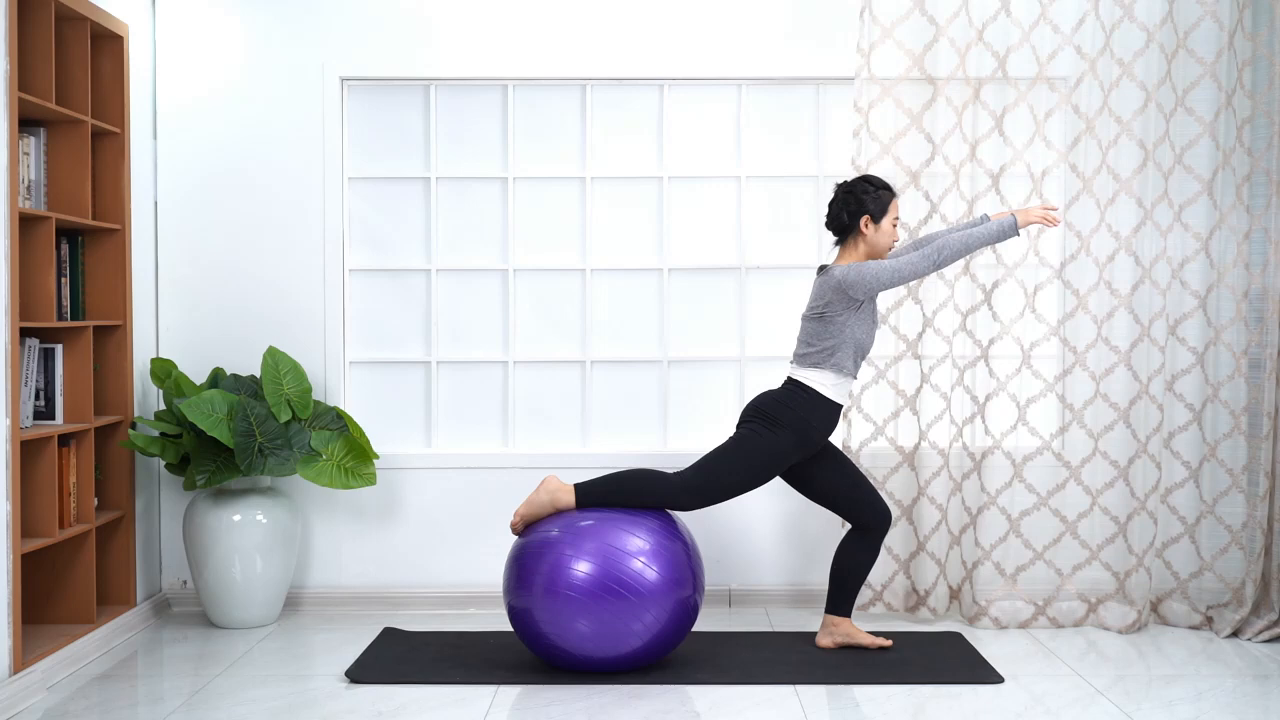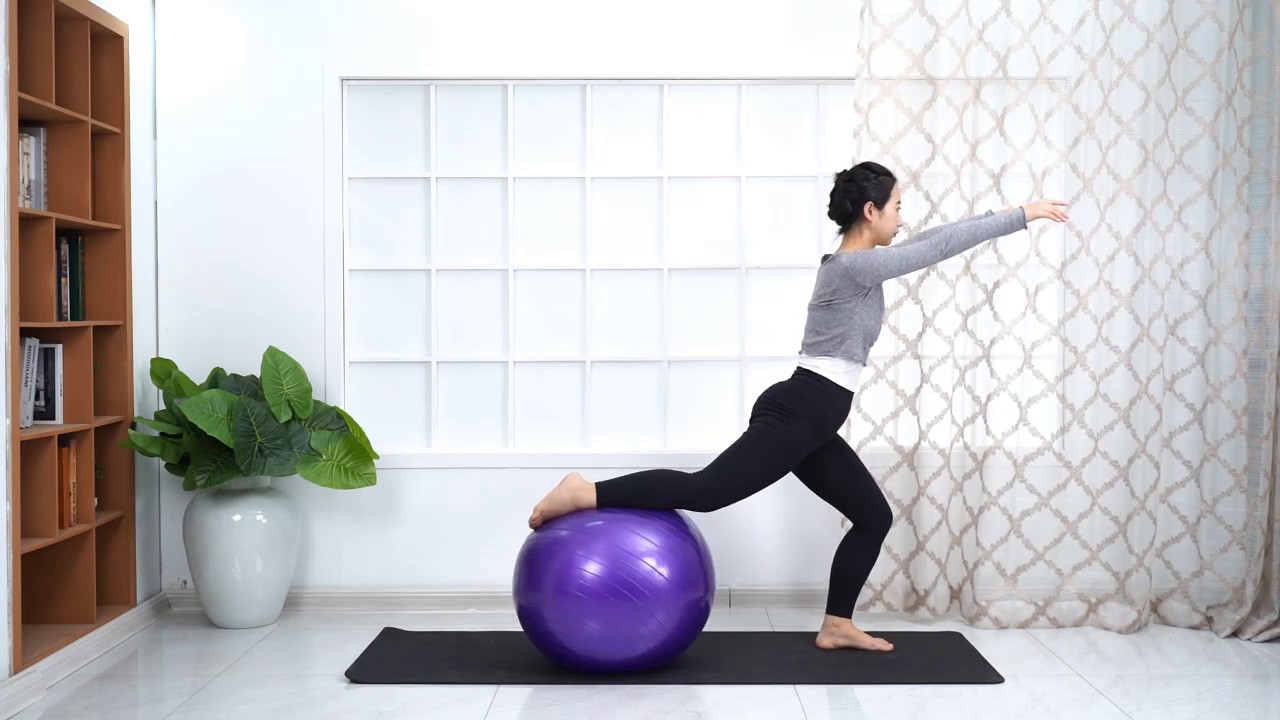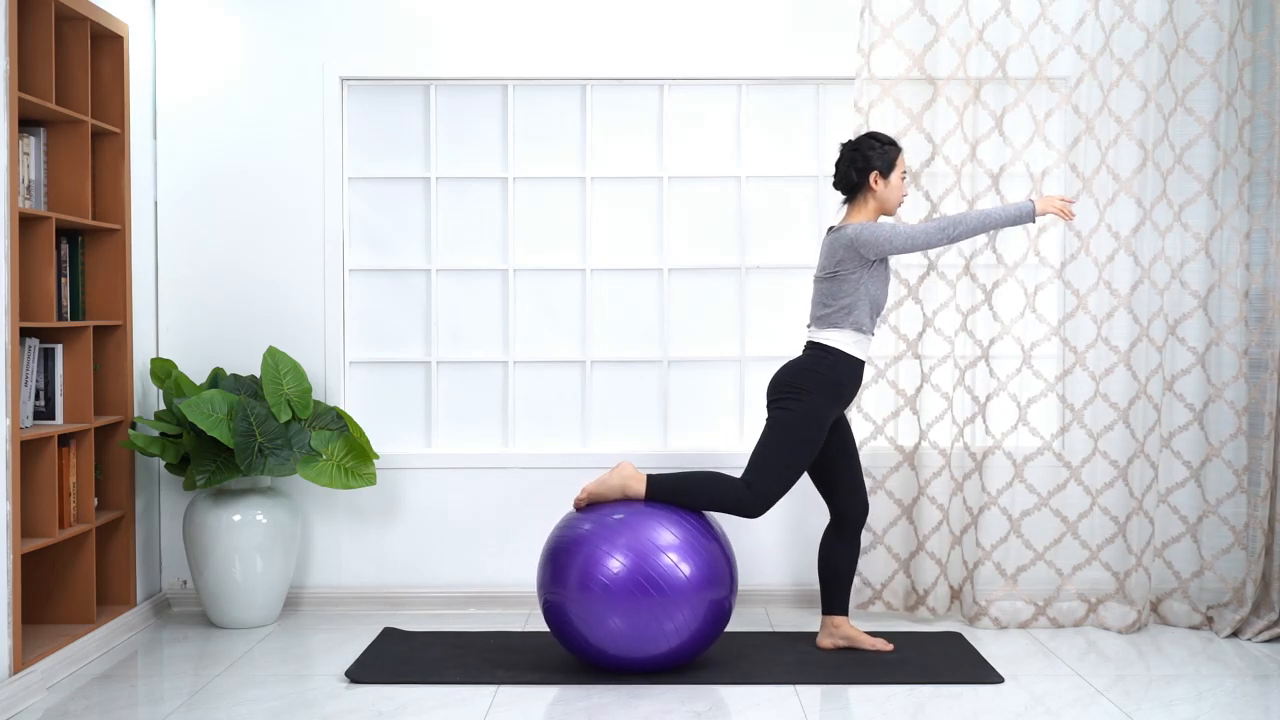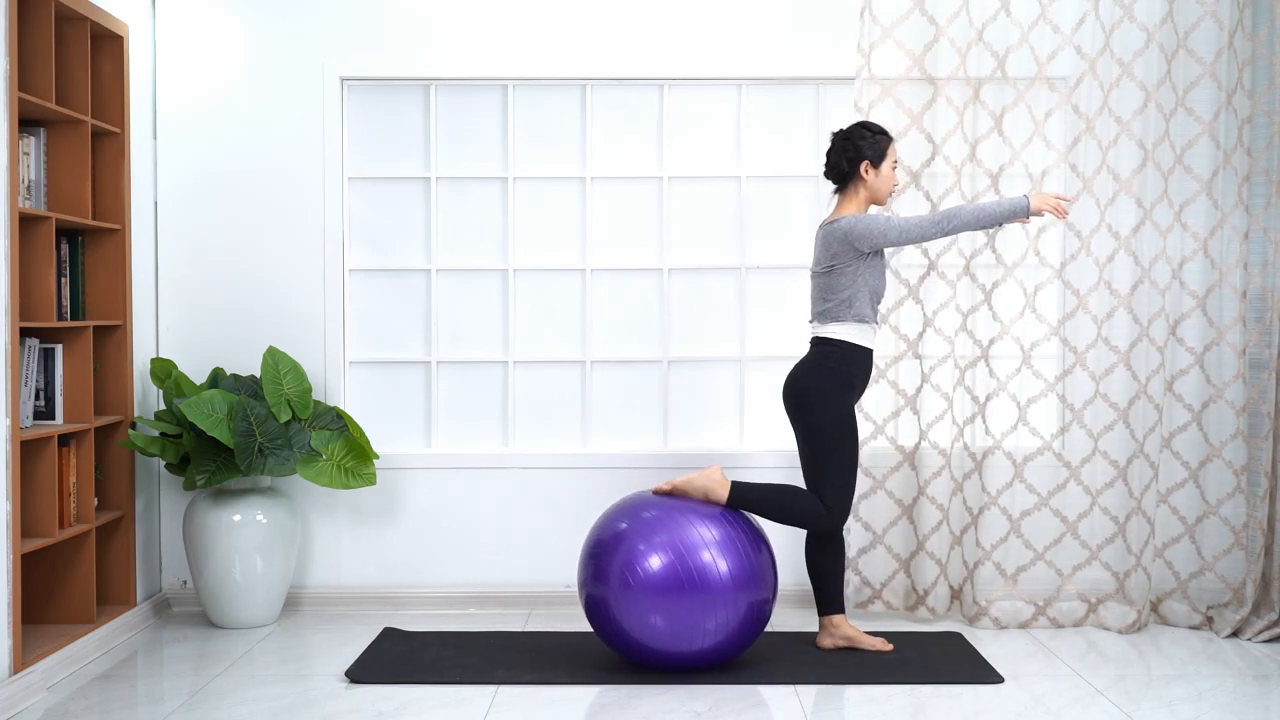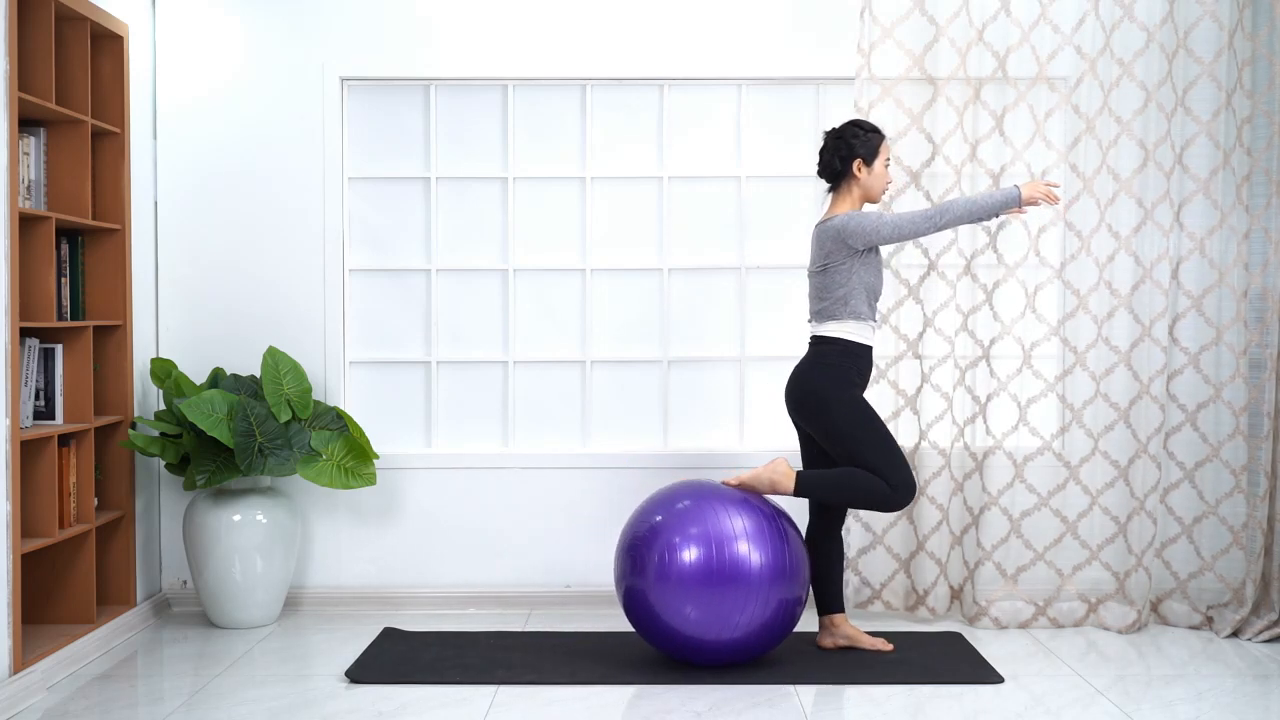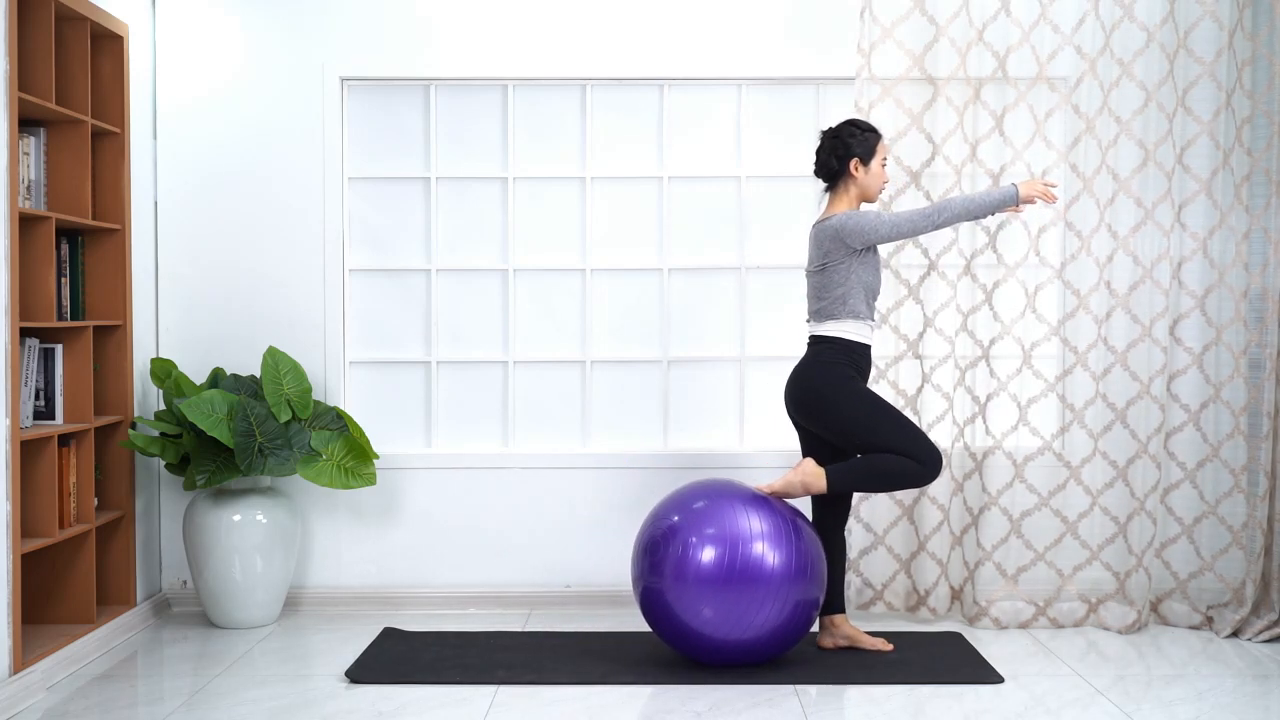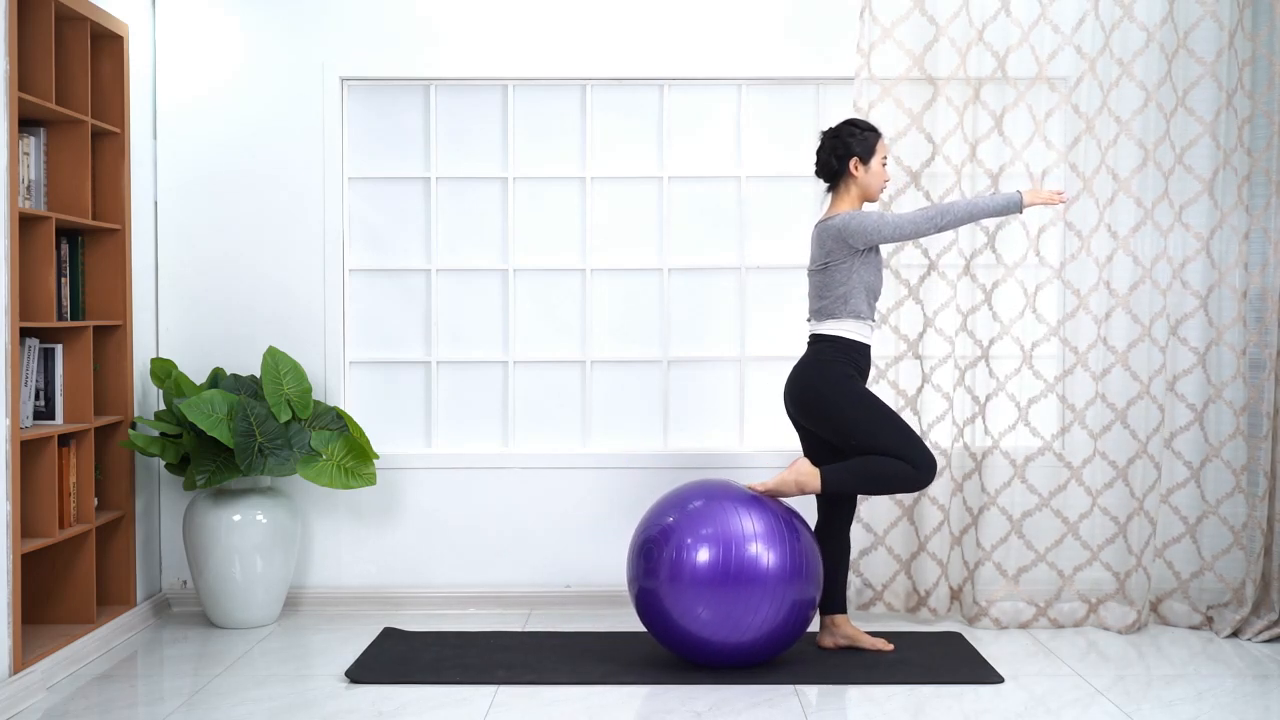
dt=0.7s
person 1, frame 1
left shoulder: (855, 274)
right shoulder: (847, 280)
left elbow: (927, 248)
right elbow: (935, 258)
left wrist: (995, 218)
right wrist: (1014, 224)
left hip: (800, 432)
right hip: (783, 423)
left knee: (873, 518)
right knee: (683, 491)
left ankle: (836, 625)
right ankle: (564, 494)
person 1, frame 2
left shoulder: (857, 263)
right shoulder: (853, 266)
left elbow: (930, 241)
right elbow: (939, 248)
left wrist: (1003, 214)
right wrist: (1020, 216)
left hip: (810, 420)
right hip: (796, 413)
left knee: (874, 516)
right knee: (703, 490)
left ankle: (836, 626)
right ankle: (585, 494)
person 1, frame 3
left shoulder: (857, 235)
right shoulder: (859, 237)
left elbow: (937, 232)
right elbow: (943, 231)
left wrist: (1020, 211)
right wrist: (1029, 209)
left hip: (820, 392)
right hip: (811, 389)
left knee: (850, 510)
right knee: (753, 496)
left ankle: (835, 626)
right ankle: (634, 484)
person 1, frame 4
left shoulder: (848, 227)
right shoulder: (852, 229)
left elbow: (930, 227)
right elbow: (938, 225)
left wrist: (1012, 210)
right wrist: (1023, 205)
left hip: (826, 381)
right hip: (826, 382)
left knee: (830, 514)
right knee: (825, 511)
left ankle: (834, 626)
right ankle: (718, 488)
person 1, frame 5
left shoulder: (845, 226)
right shoulder: (846, 227)
left elbow: (923, 222)
right elbow: (933, 219)
left wrist: (1000, 204)
right wrist: (1013, 195)
left hip: (823, 382)
right hip: (829, 382)
left knee: (829, 512)
right knee: (895, 488)
left ankle: (834, 626)
right ankle: (786, 480)
person 1, frame 6
left shoulder: (844, 225)
right shoulder: (843, 226)
left elbow: (921, 220)
right elbow: (930, 218)
left wrist: (996, 203)
right wrist: (1011, 192)
left hip: (824, 381)
right hip: (829, 380)
left knee: (832, 512)
right knee: (922, 462)
left ankle: (833, 625)
right ankle: (812, 477)
person 1, frame 7
left shoulder: (846, 225)
right shoulder: (845, 226)
left elbow: (925, 220)
right elbow: (934, 220)
left wrist: (1007, 202)
right wrist: (1017, 200)
left hip: (823, 381)
right hip: (829, 379)
left knee: (838, 509)
right knee: (917, 467)
left ankle: (834, 624)
right ankle: (807, 478)
